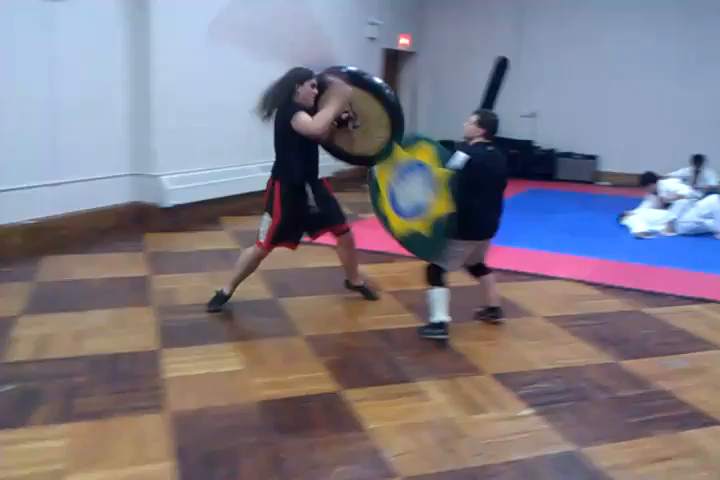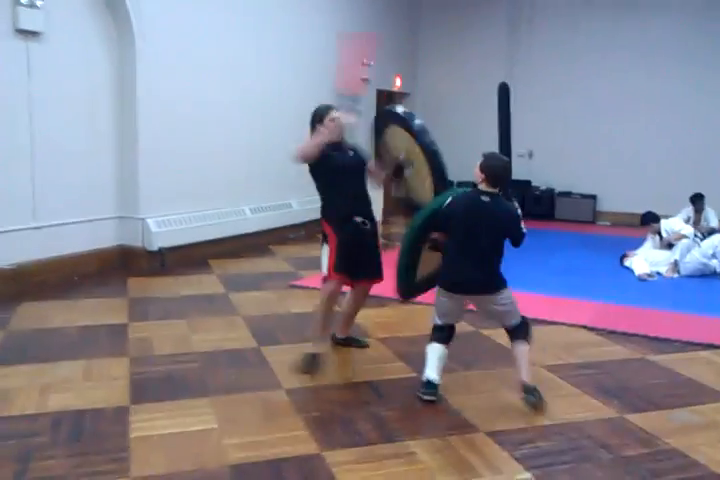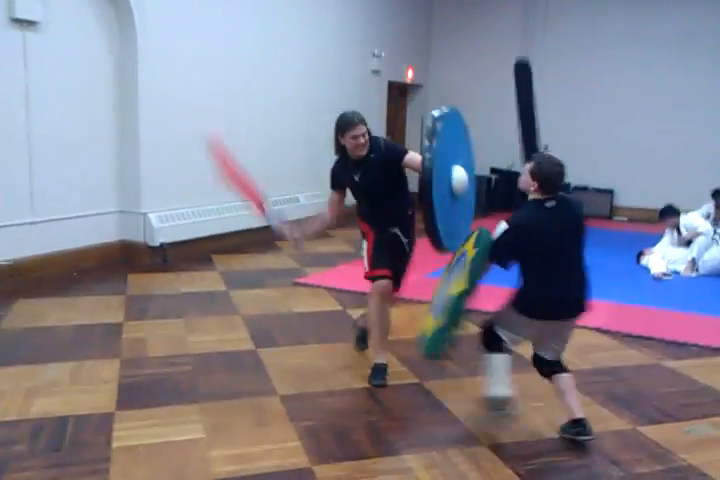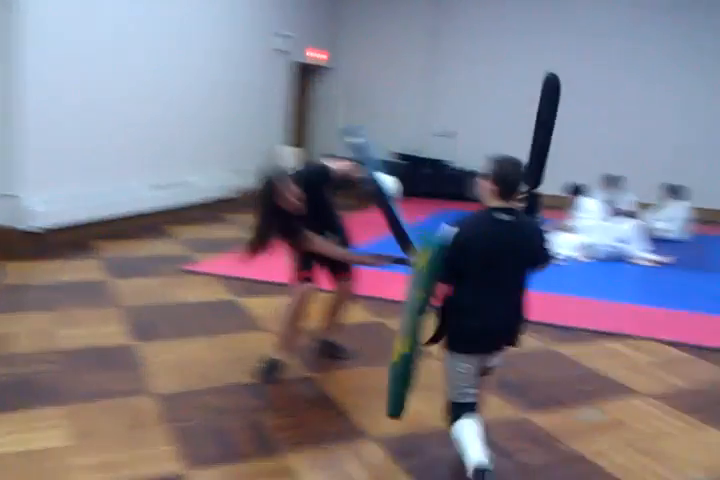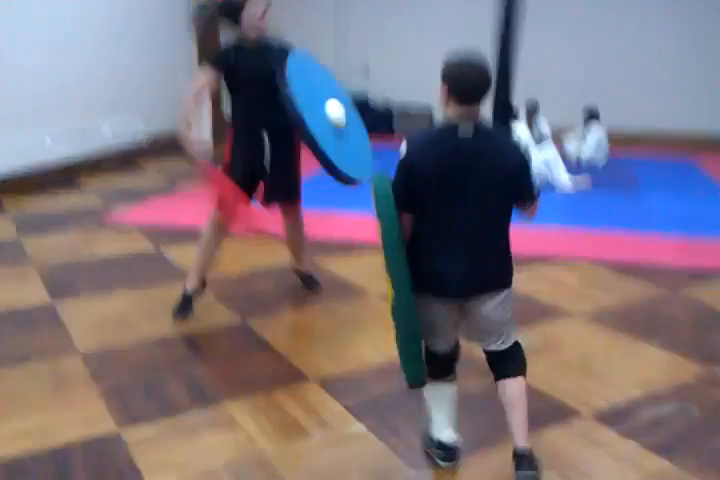
dt=0.4s
person 1, frame 1
left shoulder: (466, 153)
right shoulder: (498, 158)
left hip: (466, 225)
right hip: (488, 224)
left knee: (437, 269)
right knee: (476, 262)
left ankle: (439, 322)
right ankle: (494, 308)
person 1, frame 2
left shoulder: (457, 201)
right shoulder: (508, 211)
left elbow: (439, 235)
right elbow: (518, 240)
left hip: (453, 280)
right hip: (488, 283)
left knee: (442, 328)
right knee: (519, 327)
left ankle: (430, 382)
right ankle: (528, 386)
person 1, frame 3
left shoulder: (519, 224)
right shoulder: (572, 208)
left elbow: (490, 257)
left hip: (536, 304)
right hip: (572, 302)
left knee: (494, 334)
right knee: (549, 359)
left ankle: (499, 395)
right ankle: (578, 421)
person 1, frame 4
left shoulder: (465, 229)
right shoulder: (530, 231)
left elbow: (442, 284)
right elbow: (541, 261)
left hip: (465, 328)
right hip: (506, 326)
left knee: (462, 404)
right knee: (481, 367)
right ankle: (477, 445)
person 1, frame 5
left shoulder: (418, 149)
right shoulder: (507, 147)
left elbow: (404, 219)
right elbow: (529, 207)
left wrist: (406, 259)
left hip: (433, 272)
right hip: (489, 273)
left knee: (439, 353)
right knee: (505, 353)
left ankle: (444, 441)
person 2, frame 1
left shoulder: (306, 111)
right shoulder: (288, 111)
right elbow: (315, 128)
right wrist: (337, 100)
left hip: (311, 185)
right hip: (286, 189)
left knee: (345, 234)
right knee: (263, 247)
left ankle: (355, 280)
right ankle: (227, 290)
person 2, frame 2
left shoulder: (353, 151)
right shoulder: (319, 153)
left elbow: (381, 176)
right elbow: (301, 155)
right wrist: (326, 133)
left hip: (363, 224)
right hip: (337, 226)
left knee: (363, 285)
right knee: (332, 287)
left ankle: (342, 333)
right ankle: (316, 348)
person 2, frame 3
left shoulder: (385, 149)
right shoulder: (341, 169)
left elbow: (422, 164)
right elbow: (333, 214)
right wrist: (307, 232)
left hip: (403, 224)
right hip: (375, 228)
left knee: (387, 287)
right knee: (381, 286)
left ankle: (365, 325)
right ankle: (379, 360)
person 2, frame 4
left shoulder: (310, 175)
right shoulder: (284, 223)
left elbow: (347, 168)
right elbow: (323, 247)
right wrist: (365, 258)
left hip: (329, 227)
right hip: (307, 240)
left knee: (345, 286)
right knee: (304, 289)
left ankle: (326, 338)
right ankle: (279, 356)
person 2, frame 5
left shoulder: (280, 52)
right shoulder: (229, 55)
right elbow: (197, 88)
right wrist: (187, 130)
left hip: (282, 139)
right hip: (246, 142)
left knee: (291, 208)
right knee: (220, 213)
left ankle: (301, 266)
right ankle: (194, 283)
